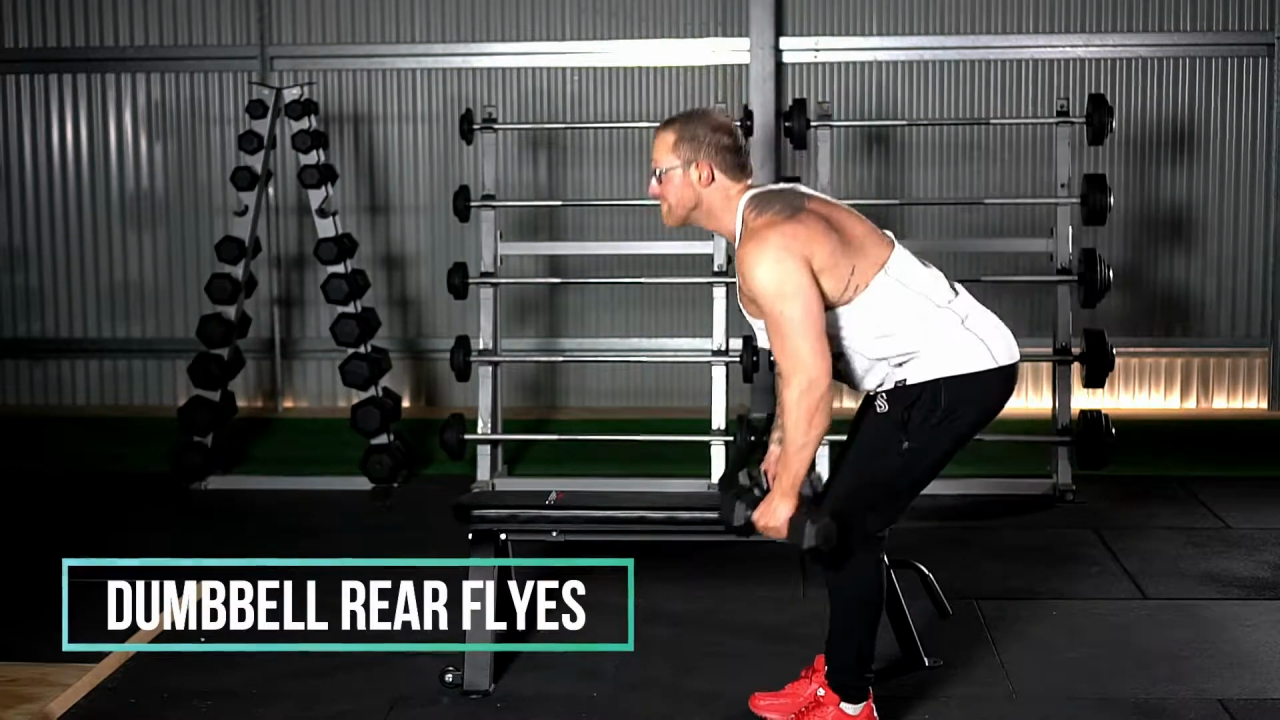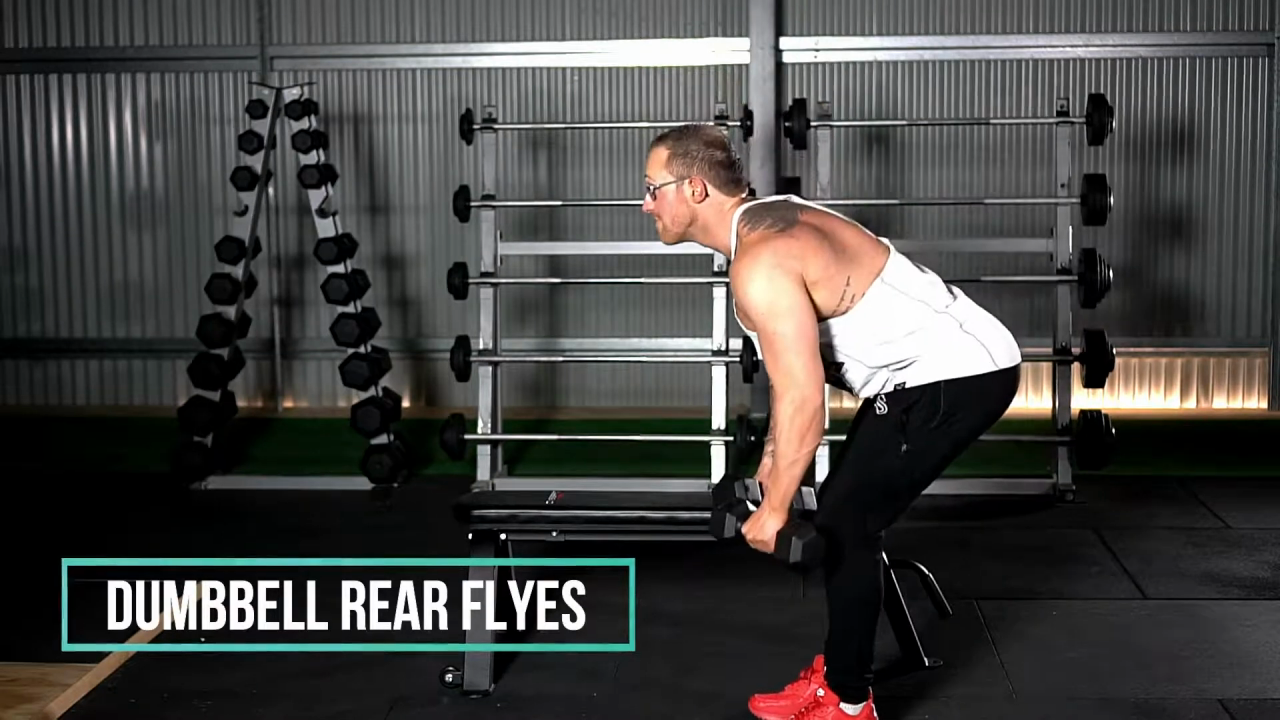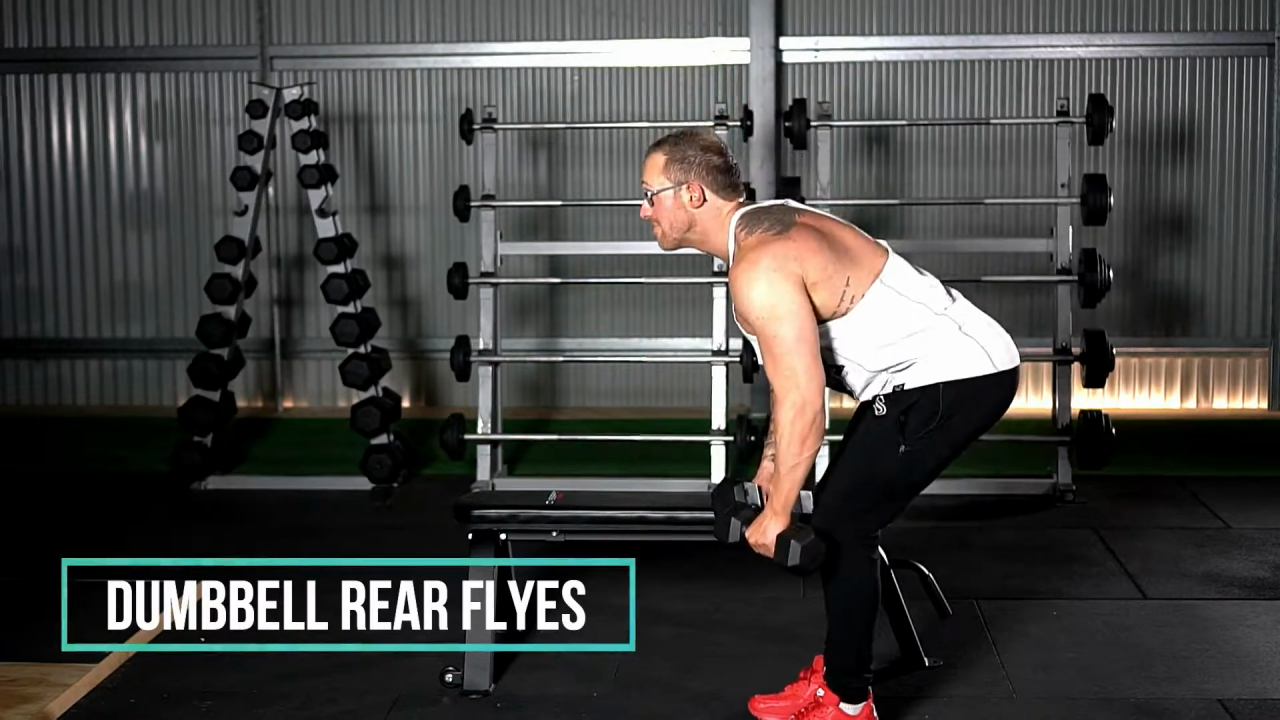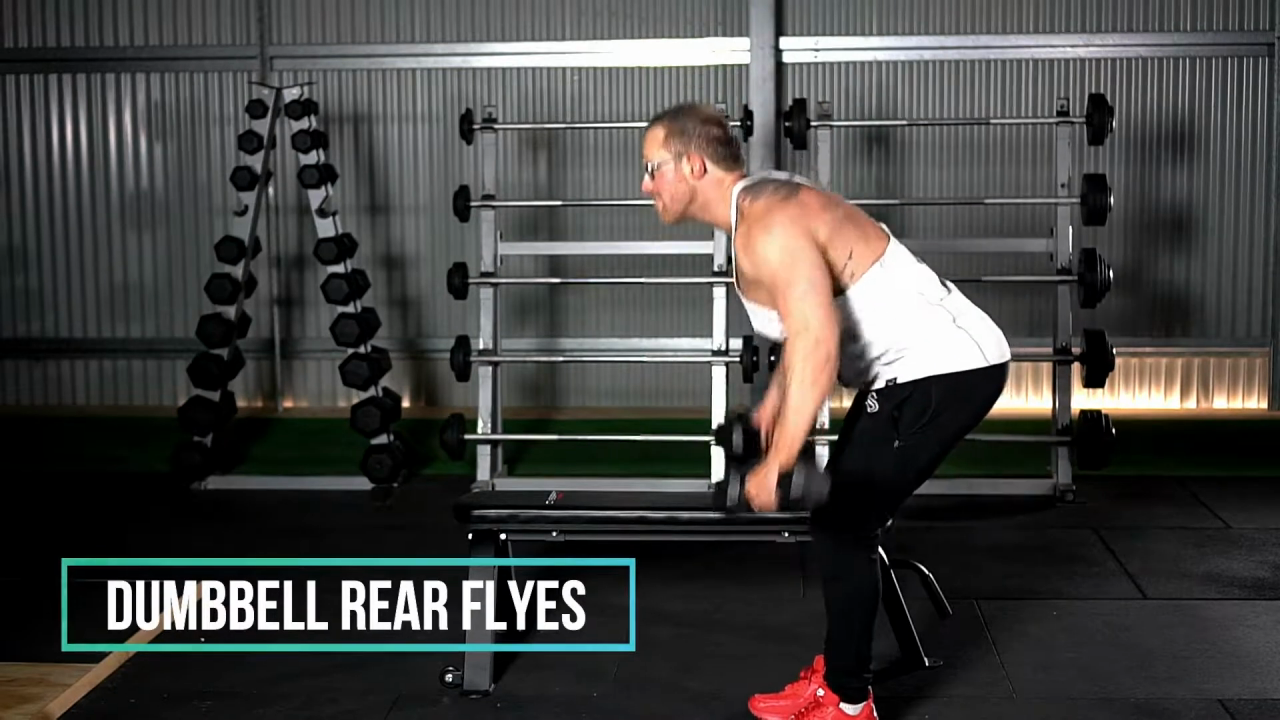
dt=0.3s
person 1, frame 1
left shoulder: (766, 247)
right shoulder: (771, 214)
left elbow: (810, 380)
right elbow: (802, 356)
left wrist: (785, 493)
right wrist: (779, 446)
left hip: (955, 372)
right hip: (943, 360)
left knee: (849, 521)
right knee: (847, 511)
person 1, frame 2
left shoulder: (759, 263)
right shoulder: (768, 225)
left elbow: (802, 397)
right elbow: (798, 369)
left wrist: (773, 508)
right wrist: (771, 462)
left hip: (956, 375)
right hip: (946, 364)
left knee: (845, 523)
right knee: (843, 512)
person 1, frame 3
left shoulder: (759, 266)
right shoulder: (763, 231)
left elbow: (803, 398)
right elbow: (797, 374)
left wrist: (777, 513)
right wrist: (771, 463)
left hip: (957, 377)
right hip: (942, 366)
left knee: (840, 523)
right knee: (838, 511)
person 1, frame 4
left shoulder: (765, 227)
right shoulder: (762, 208)
left elbow: (818, 348)
right elbow: (807, 326)
left wrist: (778, 464)
right wrist: (772, 405)
left hip: (945, 371)
right hip: (934, 364)
left knee: (841, 522)
right knee: (840, 511)
